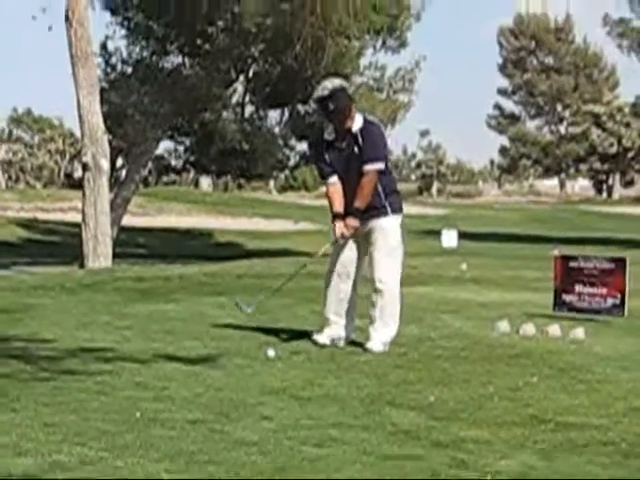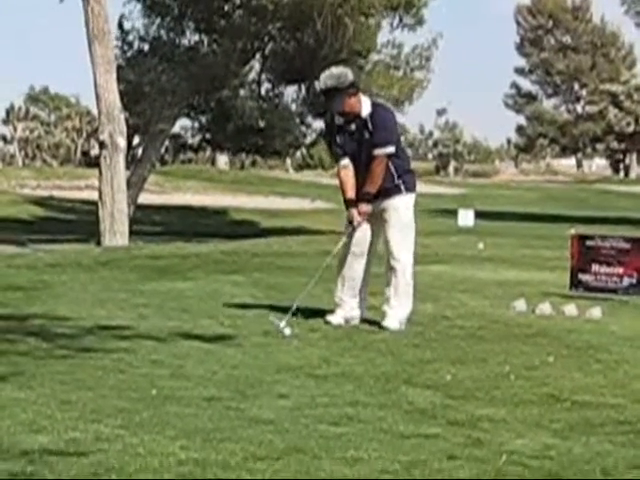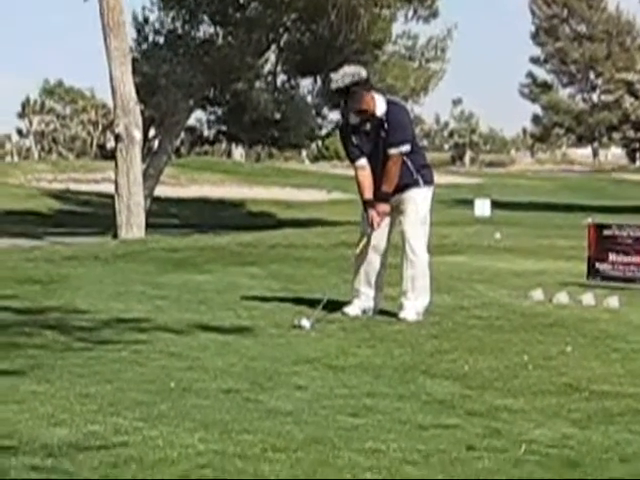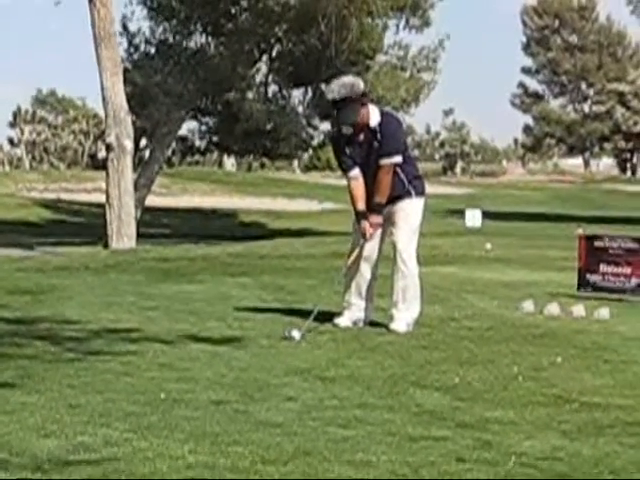
dt=1s
person 1, frame 1
left shoulder: (370, 131)
right shoulder: (322, 144)
left elbow: (370, 176)
right elbow: (332, 183)
left wrist: (355, 214)
right wrist: (339, 218)
left hip: (382, 212)
right hip: (350, 216)
left knee: (384, 275)
right knee: (339, 272)
left ankle: (382, 335)
right ankle: (337, 329)
person 1, frame 2
left shoulder: (380, 114)
right shoulder: (334, 125)
left elbow: (380, 160)
right elbow: (344, 166)
left wrist: (366, 198)
right wrist: (352, 203)
left hip: (395, 192)
right hip: (363, 197)
left knee: (398, 252)
right knee: (353, 251)
left ankle: (396, 313)
right ankle: (349, 308)
person 1, frame 3
left shoulder: (395, 112)
right shoulder: (348, 126)
left elbow: (395, 159)
right elbow: (361, 167)
left wrist: (384, 199)
right wrist: (370, 204)
left hip: (413, 185)
right hip: (379, 191)
left knee: (413, 243)
right knee: (370, 242)
left ankle: (414, 304)
right ankle: (365, 299)
person 1, frame 4
left shoulder: (389, 123)
right shoulder: (340, 136)
left elbow: (386, 171)
right elbow: (354, 177)
left wrist: (377, 211)
right wrist: (362, 215)
left hip: (405, 196)
right hip: (370, 202)
left knee: (404, 252)
right knee: (361, 253)
left ankle: (404, 315)
right ankle: (355, 311)
